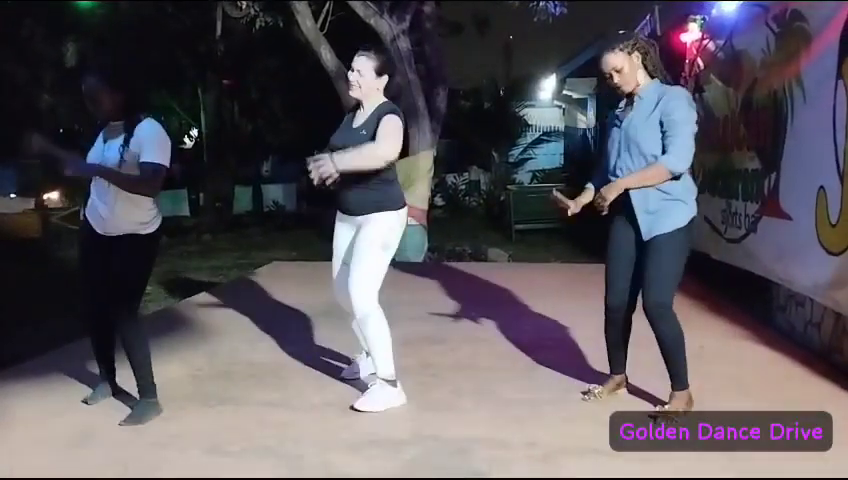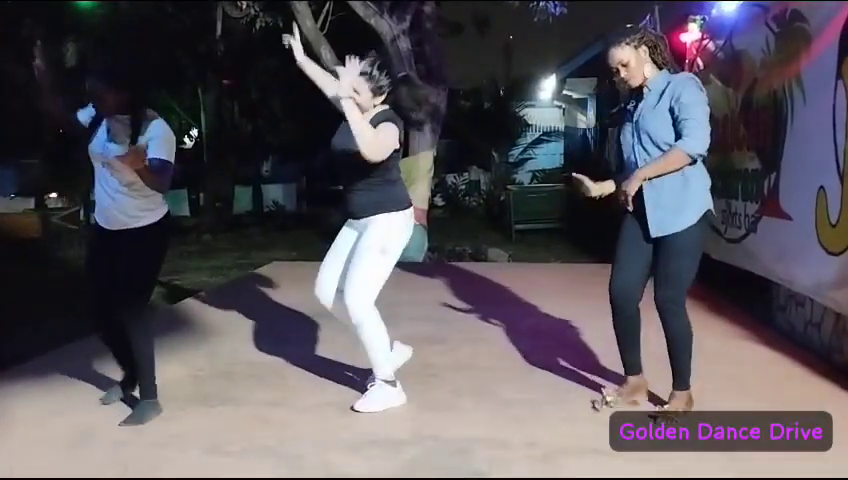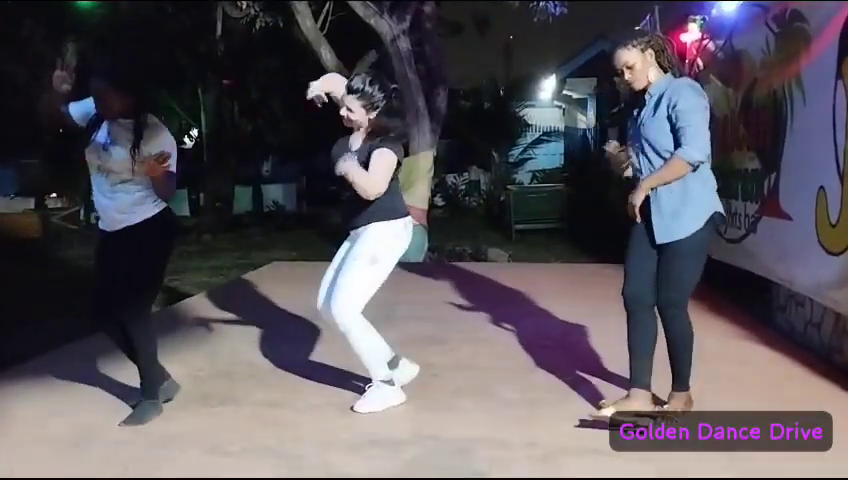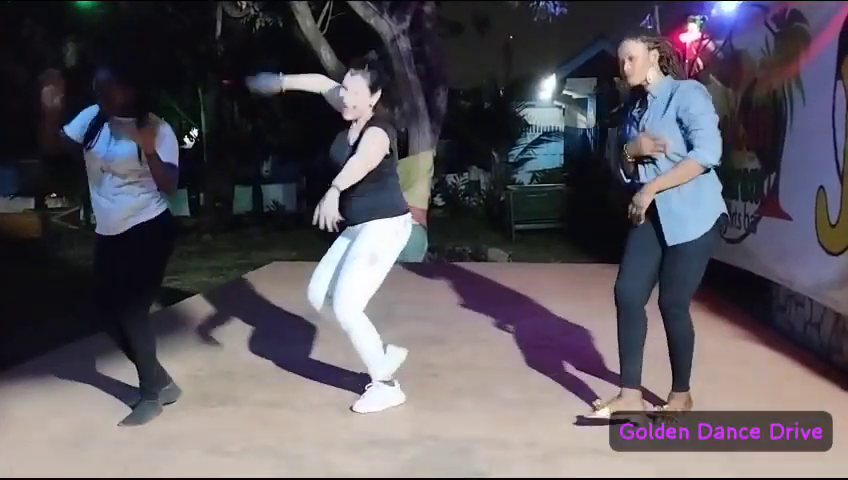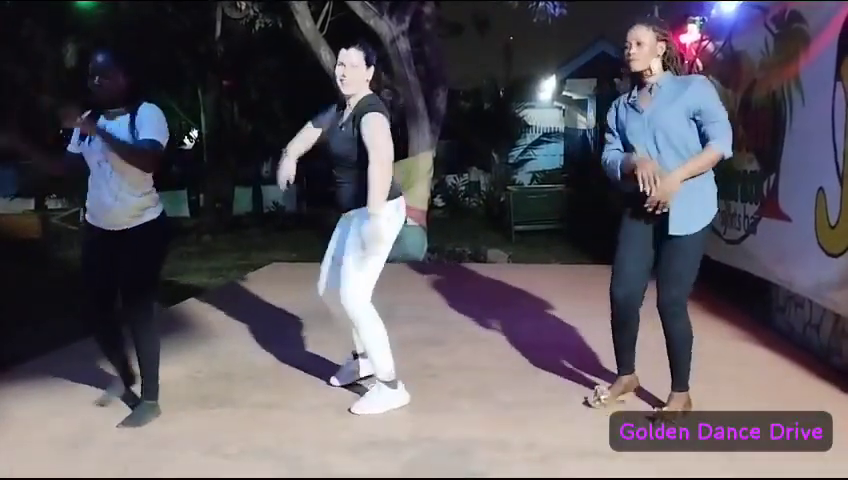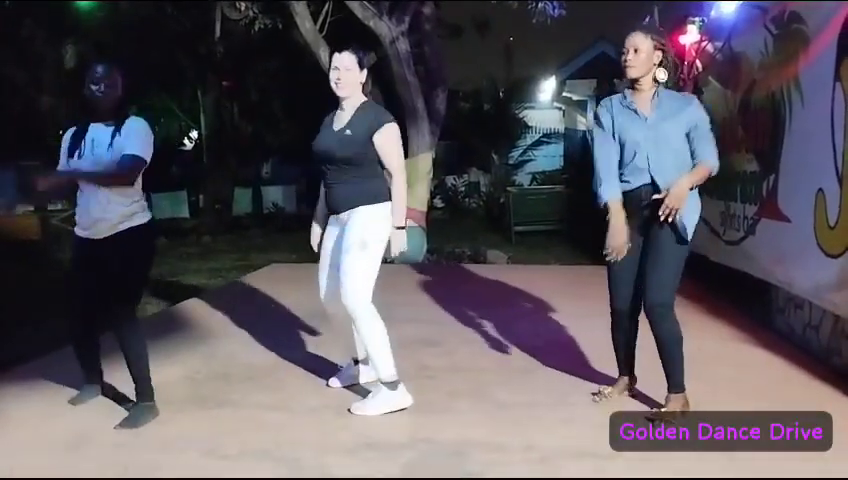
dt=0.2s
person 1, frame 1
left shoulder: (673, 99)
right shoulder: (618, 114)
left elbow: (676, 161)
right elbow: (608, 171)
left wrist: (620, 185)
right wrist: (580, 201)
left hip: (668, 216)
right hip: (626, 216)
left knee: (656, 304)
right knee: (617, 302)
left ankle: (682, 393)
right ankle: (618, 376)
person 1, frame 2
left shoulder: (682, 87)
right shoulder: (634, 106)
left elbow: (693, 145)
left wrist: (639, 176)
right wrist: (604, 188)
left hip: (682, 210)
right hip: (641, 210)
left knee: (669, 301)
right knee: (622, 292)
left ankle: (682, 392)
right ankle: (633, 379)
person 1, frame 3
left shoulder: (683, 92)
right shoulder: (643, 111)
left elbow: (694, 153)
left wrist: (644, 184)
right wrist: (624, 162)
left hip: (688, 214)
right hip: (650, 214)
left knee: (670, 304)
right knee: (635, 298)
left ankle: (681, 393)
right ankle: (639, 394)
person 1, frame 4
left shoulder: (687, 93)
right shoulder: (634, 113)
left elbow: (706, 155)
right elbow: (627, 174)
left wrist: (653, 188)
right wrist: (634, 151)
left hip: (692, 215)
right hip: (650, 215)
left knee: (674, 305)
right knee: (627, 296)
left ankle: (681, 394)
right ankle: (630, 393)
person 1, frame 5
left shoulder: (695, 89)
right shoulder: (621, 107)
left elbow: (721, 142)
right elbow: (610, 159)
left wrist: (676, 177)
right wrist: (635, 164)
left hip: (686, 208)
right hip: (641, 207)
left knee: (671, 301)
right knee: (623, 296)
left ankle: (680, 393)
right ankle: (625, 376)
person 1, frame 6
left shoulder: (686, 105)
right shoulder: (609, 108)
left elbow: (708, 159)
right elbow: (605, 166)
left wrist: (685, 186)
right wrist: (616, 218)
left hip: (673, 212)
right hip: (628, 212)
left knee: (658, 303)
right knee: (622, 304)
left ankle: (677, 394)
right ankle: (625, 376)
person 2, frame 1
left shoulder: (149, 132)
right shoulder: (107, 130)
left elbow: (150, 185)
left wrist: (99, 171)
right wrist: (48, 149)
left hip: (135, 236)
right hip: (96, 231)
left knee: (122, 313)
right knee: (94, 308)
left ankle: (148, 398)
right ankle: (107, 381)
person 2, frame 2
left shoulder: (154, 128)
right shoulder: (98, 116)
left elbow: (162, 182)
right elbow: (65, 120)
left wrist: (138, 166)
right wrist: (44, 82)
left hip: (144, 231)
right hip: (105, 227)
left knee: (129, 309)
right knee: (100, 306)
left ankle: (149, 397)
right ankle: (130, 375)
person 2, frame 3
left shoulder: (155, 133)
right shoulder: (93, 113)
left elbow: (167, 192)
right elbow: (57, 112)
left wrist: (155, 172)
right wrist: (59, 90)
left hip: (148, 229)
right hip: (111, 231)
left knee: (132, 311)
right knee: (106, 311)
left ankle: (150, 397)
right ankle: (160, 378)
person 2, frame 4
left shoulder: (158, 128)
right shoulder: (93, 118)
left elbow: (168, 185)
right elbow: (53, 145)
left wrist: (149, 153)
right wrist: (50, 110)
left hip: (147, 231)
right hip: (108, 233)
left knee: (132, 311)
right knee: (110, 311)
left ankle: (153, 394)
right ankle: (159, 379)
person 2, frame 5
left shoulder: (148, 114)
right shoulder: (88, 119)
left elbow: (147, 161)
right elbow: (64, 165)
left wrist: (95, 130)
left hip: (141, 228)
right hip: (99, 228)
left knee: (138, 311)
right knee: (96, 307)
left ankle: (149, 398)
right ankle: (123, 376)
person 2, frame 6
left shoulder: (134, 128)
right shoulder: (73, 136)
left elbow: (127, 176)
right elbow: (62, 183)
left wrist: (63, 178)
left hip: (129, 235)
right hip: (87, 238)
left knee: (121, 315)
right knee: (82, 315)
left ankle: (146, 400)
right ankle: (93, 380)
person 3, frame 1
left shoulder: (390, 116)
right shoulder: (355, 115)
left elbow: (383, 155)
left wrist: (334, 162)
right wrist: (328, 167)
left hip: (382, 218)
right hip: (348, 216)
left knee: (361, 296)
right knee: (344, 292)
left ankle: (388, 385)
right ankle: (370, 353)
person 3, frame 2
left shoulder: (387, 124)
right shoulder: (356, 105)
left elbow: (372, 151)
right elbow: (335, 88)
left wrist: (349, 105)
right wrist: (303, 62)
left hip: (388, 221)
right hip: (359, 222)
left knee: (356, 299)
right knee: (325, 291)
left ankle: (388, 386)
right ankle: (389, 348)
person 3, frame 3
left shoulder: (385, 142)
right shoulder: (355, 119)
left elbow: (374, 188)
right elbow: (335, 81)
left wrist: (353, 170)
right wrist: (320, 84)
left hip: (385, 231)
right hip: (362, 233)
left knee: (343, 310)
right knee: (327, 304)
left ankle: (387, 386)
right ankle: (395, 366)
person 3, frame 4
left shoulder: (378, 130)
right shoulder: (351, 114)
left elbow: (364, 162)
right elbow: (322, 82)
left wrist: (332, 193)
right wrist: (280, 81)
left hip: (382, 227)
right hip: (359, 227)
left knee: (345, 308)
right knee: (317, 296)
left ankle: (386, 385)
right ankle: (383, 353)
person 3, frame 5
left shoulder: (371, 110)
right shoulder: (341, 107)
left elbow: (382, 159)
right elbow: (312, 130)
left wrist: (374, 217)
right wrist: (289, 156)
left hip: (377, 213)
right hip: (354, 213)
left knee: (354, 298)
right knee: (329, 290)
left ankle: (390, 386)
right ankle: (365, 356)
person 3, frame 6
left shoulder: (376, 118)
right shoulder: (331, 119)
left elbow: (398, 174)
left wrist: (398, 226)
right wrist: (318, 218)
left hip: (369, 215)
right hip: (338, 218)
left knee: (355, 297)
right knee: (330, 295)
left ankle: (392, 387)
right ankle: (364, 363)
